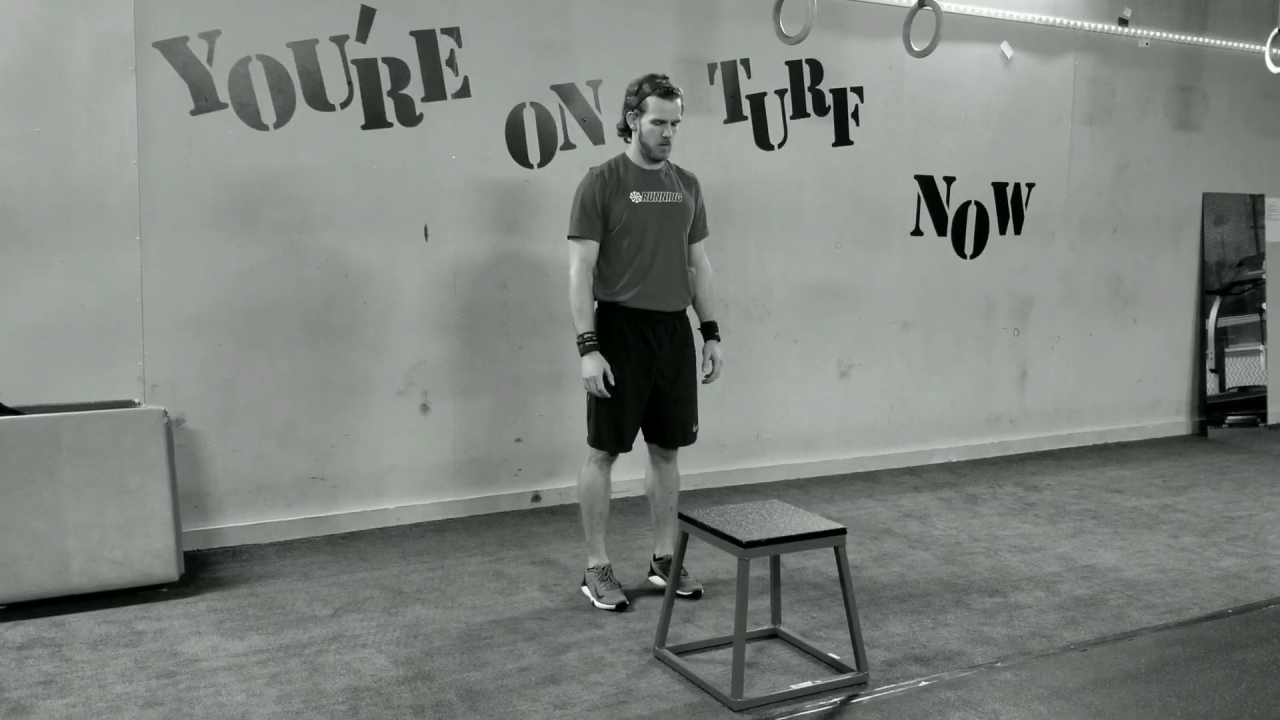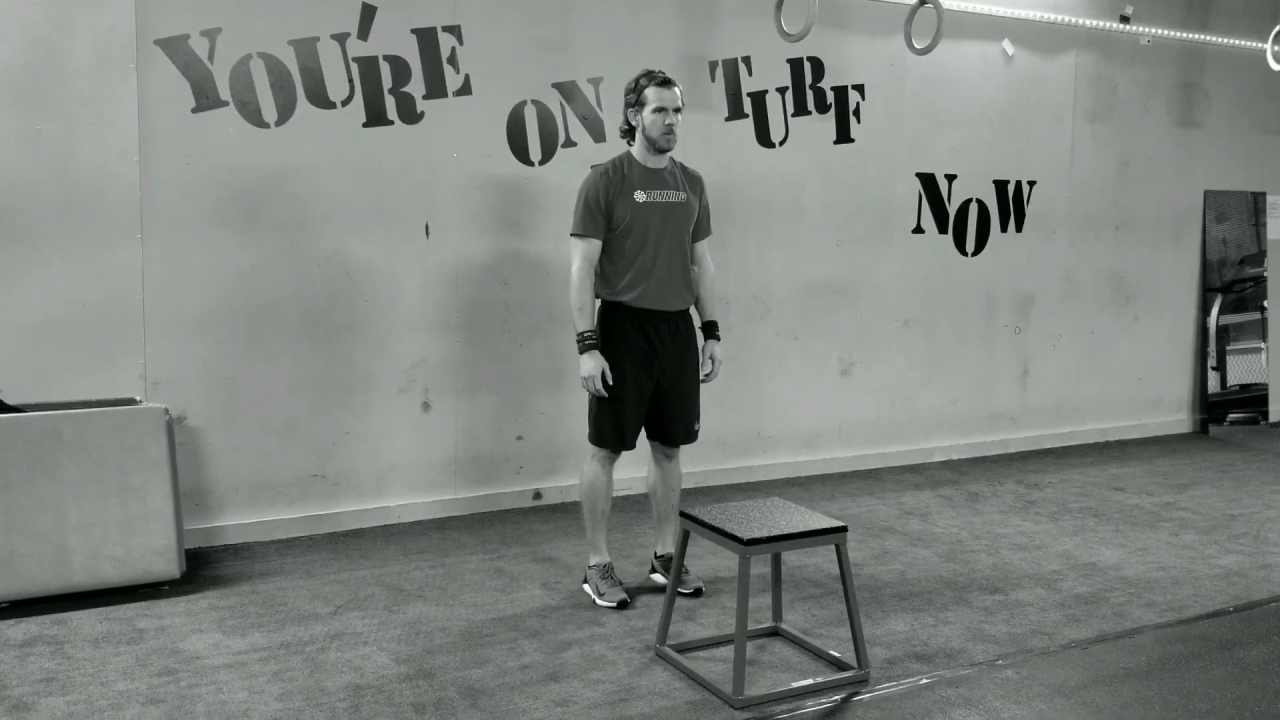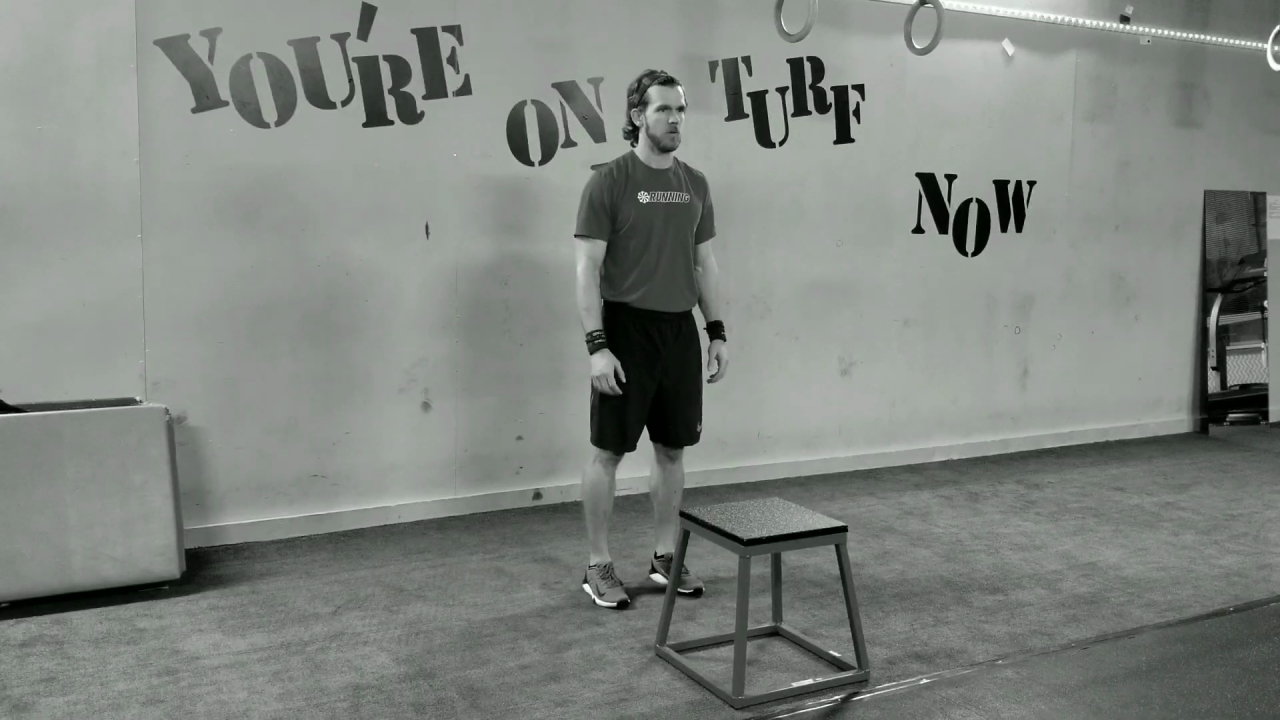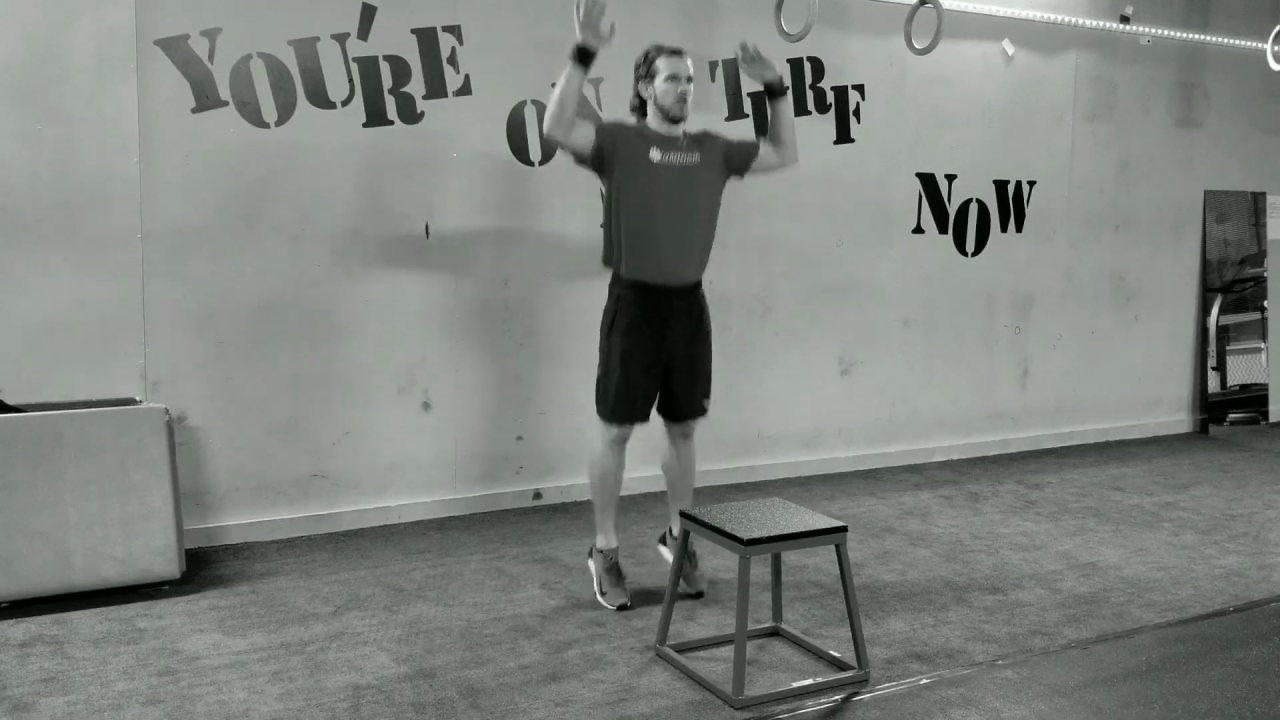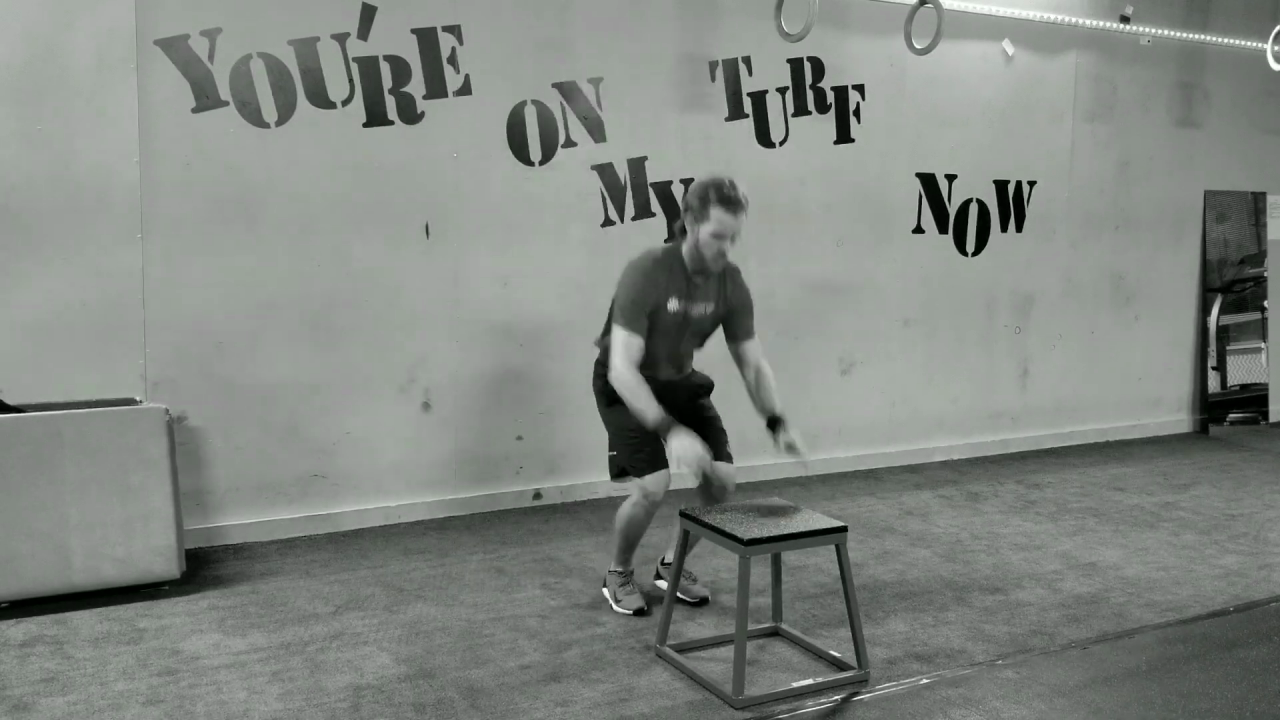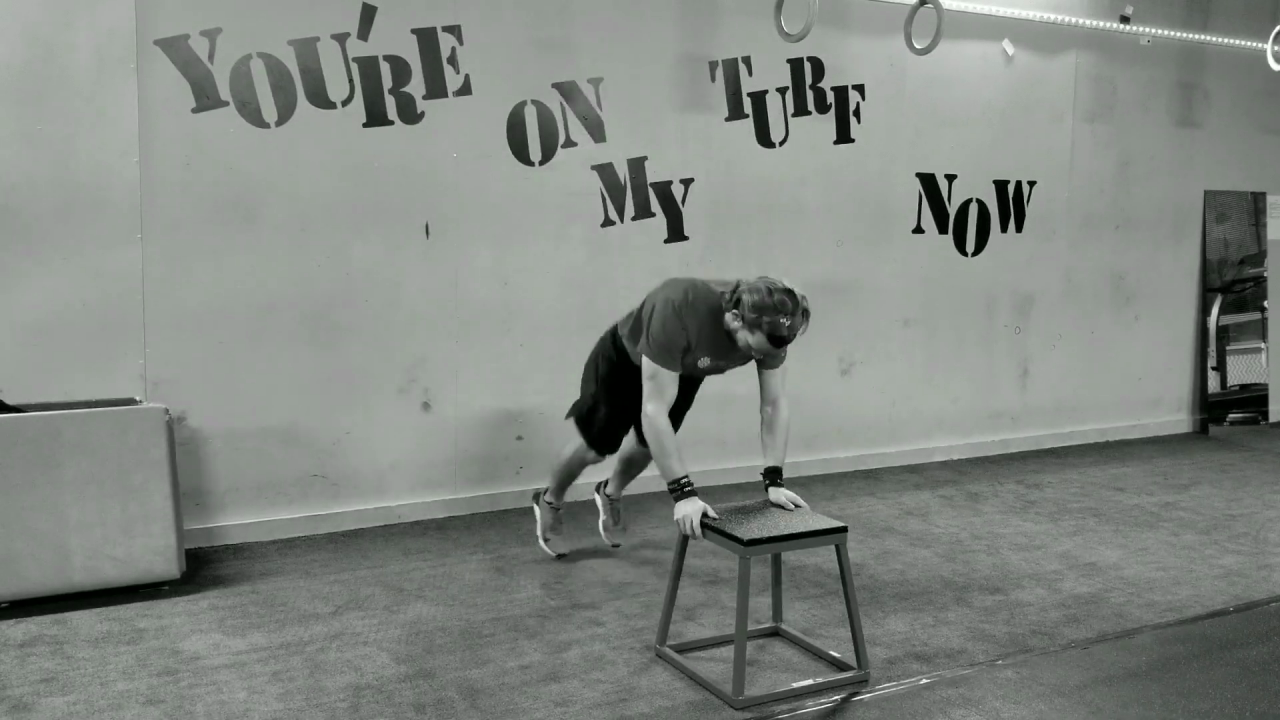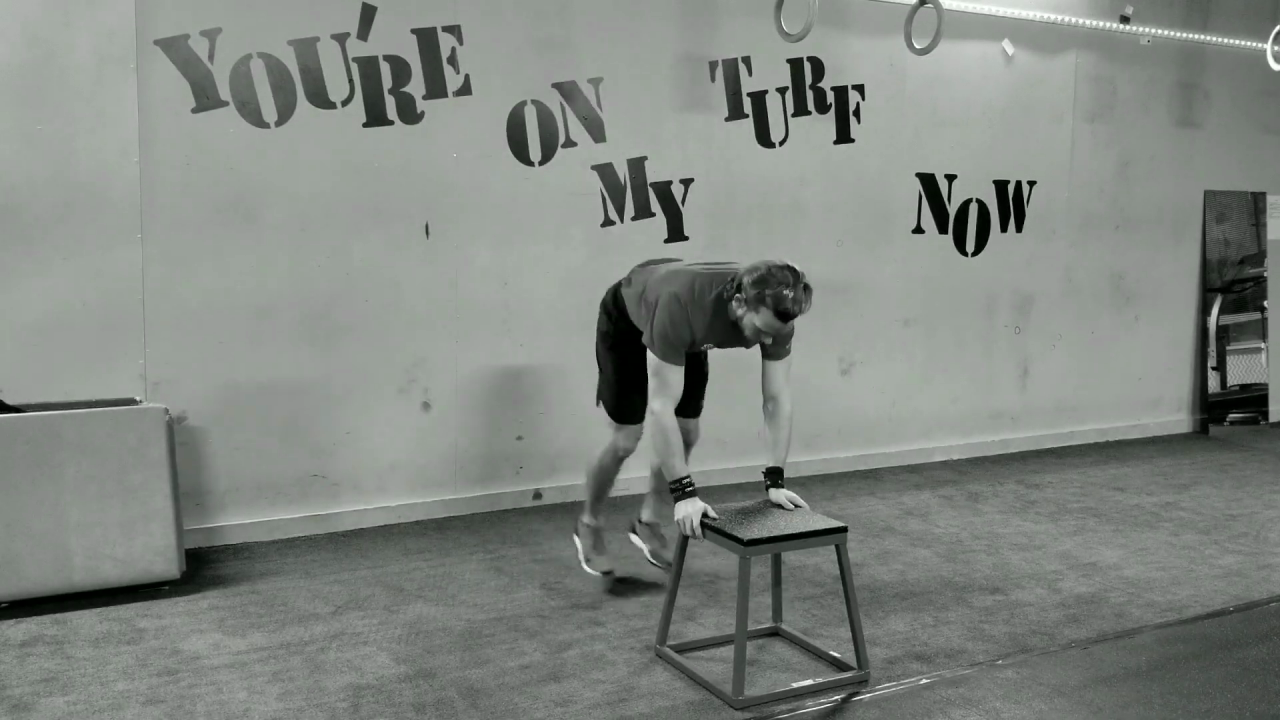
dt=0.5s
person 1, frame 1
left shoulder: (686, 184)
right shoulder: (600, 184)
left elbow: (698, 263)
right elbow: (580, 270)
left wrist: (711, 332)
right wrist: (588, 346)
left hip: (674, 332)
right hip: (621, 330)
left knee: (666, 449)
right knee: (604, 451)
left ankle: (664, 558)
right ankle: (596, 566)
person 1, frame 2
left shoulder: (691, 183)
right shoulder: (605, 181)
left elbow: (701, 262)
right elbow: (583, 268)
left wrist: (711, 332)
right wrist: (588, 346)
left hip: (677, 330)
right hip: (624, 329)
left knee: (668, 448)
right knee: (605, 449)
left ankle: (665, 556)
right ankle: (598, 564)
person 1, frame 3
left shoulder: (695, 184)
right shoulder: (609, 183)
left elbow: (704, 261)
right elbow: (588, 267)
left wrist: (716, 331)
right wrist: (598, 344)
left hip: (679, 331)
right hip: (626, 330)
left knee: (673, 450)
right knee: (609, 452)
left ankle: (665, 556)
right ankle: (599, 565)
person 1, frame 4
left shoulder: (710, 149)
right shoulder: (618, 141)
left elbow: (783, 154)
right elbow: (556, 128)
left wrist: (774, 90)
right wrist: (583, 52)
left hip: (690, 306)
right hip: (636, 305)
left knee: (683, 429)
right knee: (617, 431)
left ankle: (676, 534)
right ankle: (605, 548)
person 1, frame 5
left shoulder: (730, 282)
right shoulder: (646, 273)
left elbow: (752, 363)
right elbow: (621, 369)
left wrist: (777, 423)
right wrist: (670, 431)
left hip: (681, 382)
right hip: (625, 387)
left knee: (721, 480)
right knee: (653, 487)
left ankle: (673, 565)
right ankle: (618, 574)
person 1, frame 6
left shoulder: (767, 326)
right shoulder: (678, 310)
left elbow: (774, 404)
right elbow: (654, 410)
left wrist: (774, 480)
right wrist: (684, 493)
right hip: (624, 361)
left knee: (647, 446)
right knee: (595, 447)
left ankle: (610, 494)
right ankle: (550, 503)
person 1, frame 7
left shoulder: (776, 314)
right shoulder: (684, 303)
left elbow: (777, 398)
right elbow: (662, 406)
left wrist: (775, 479)
right wrist: (684, 493)
left hip: (686, 339)
right hip: (629, 321)
left knee: (687, 436)
right knee: (626, 441)
left ankle: (648, 522)
right ankle: (589, 525)
